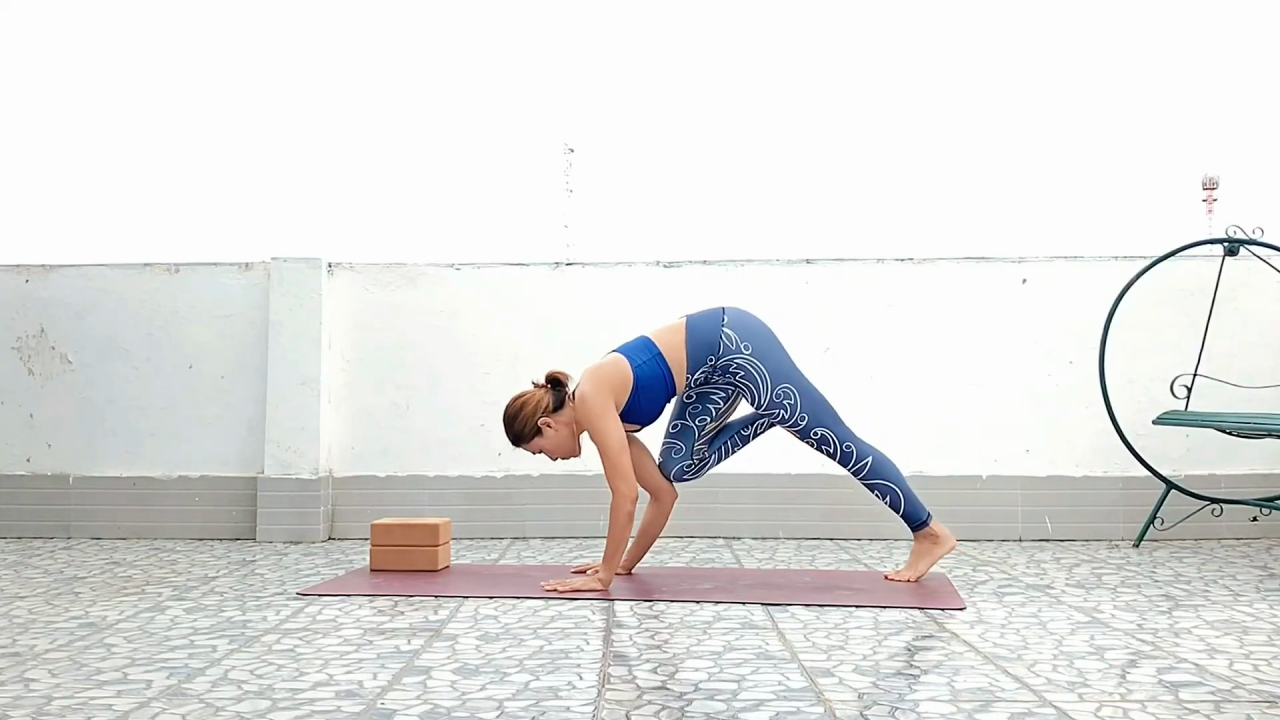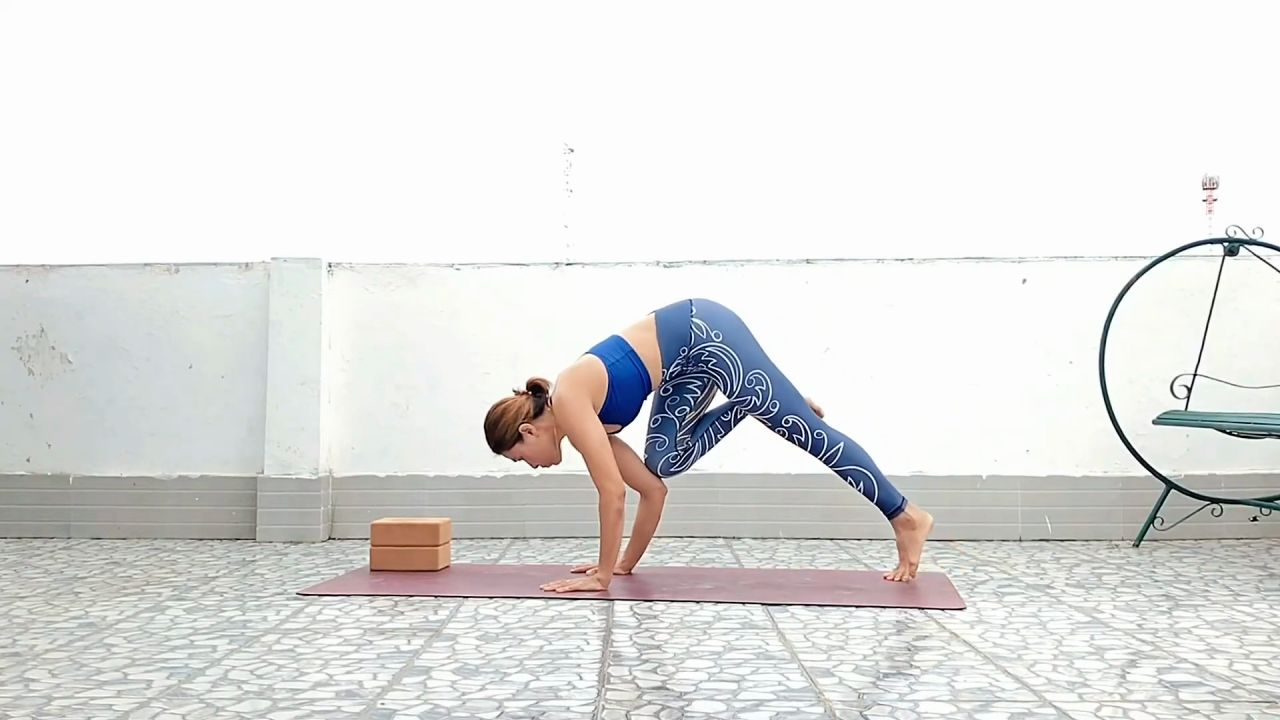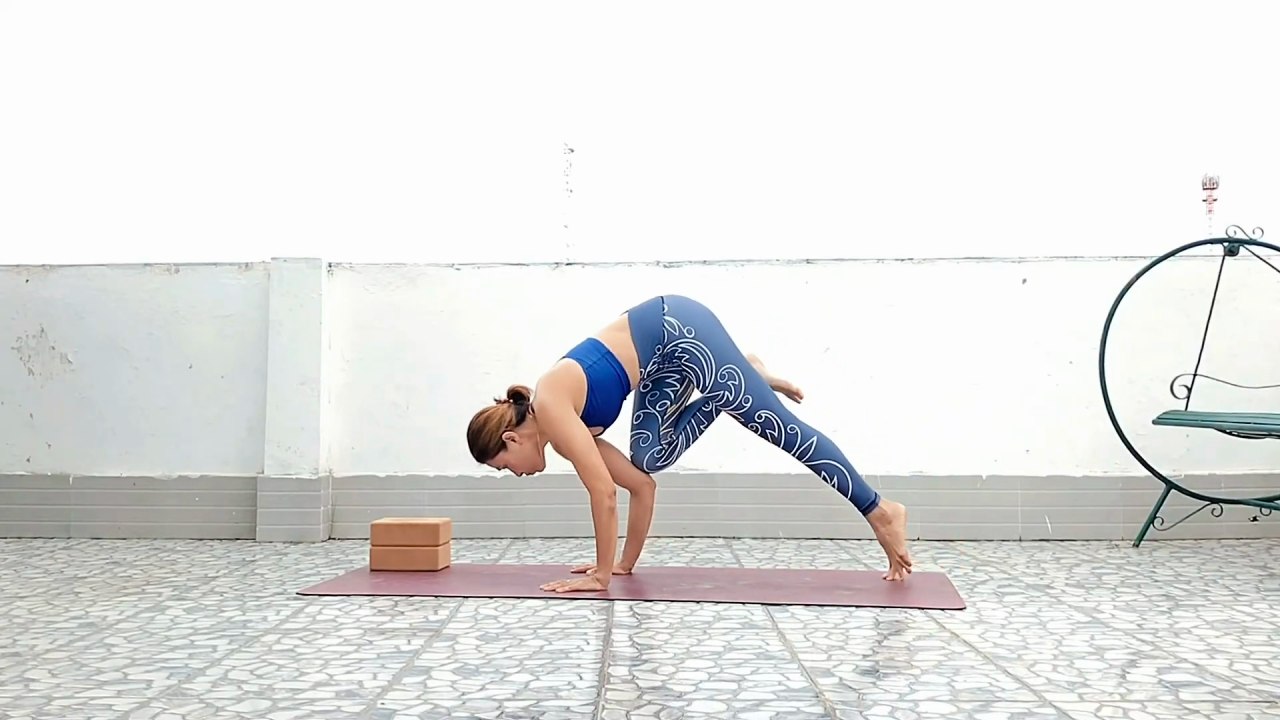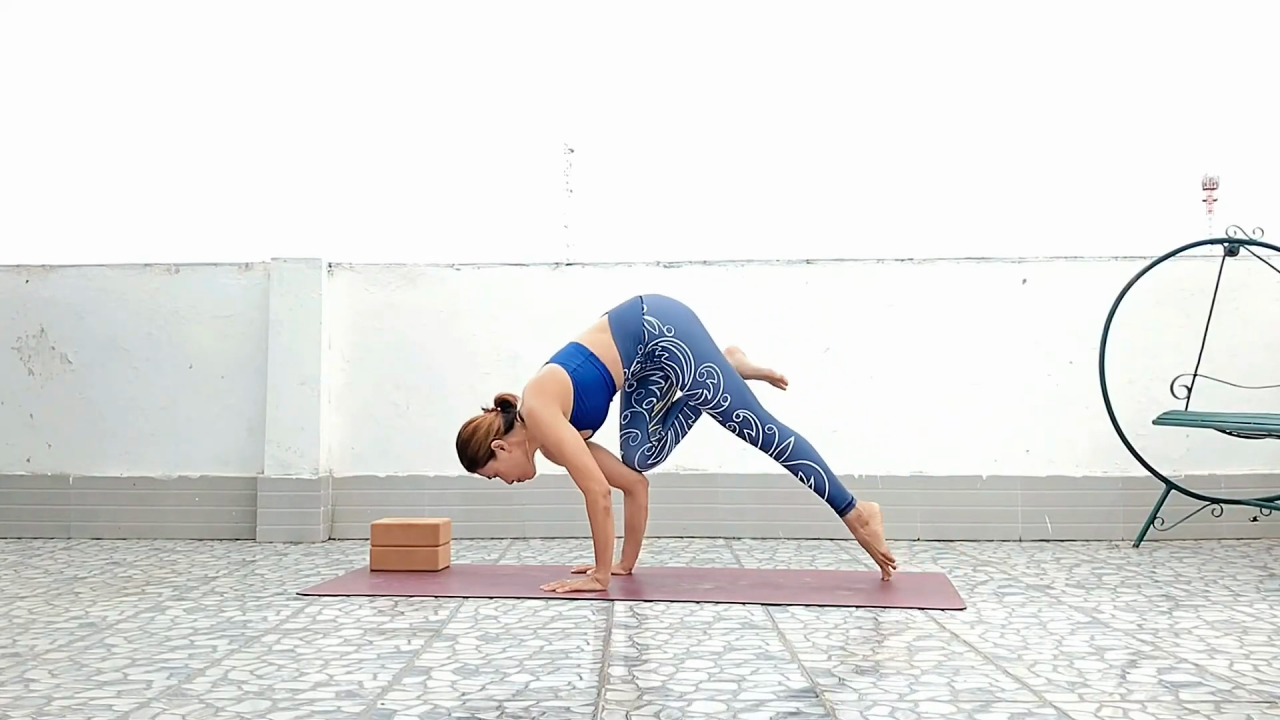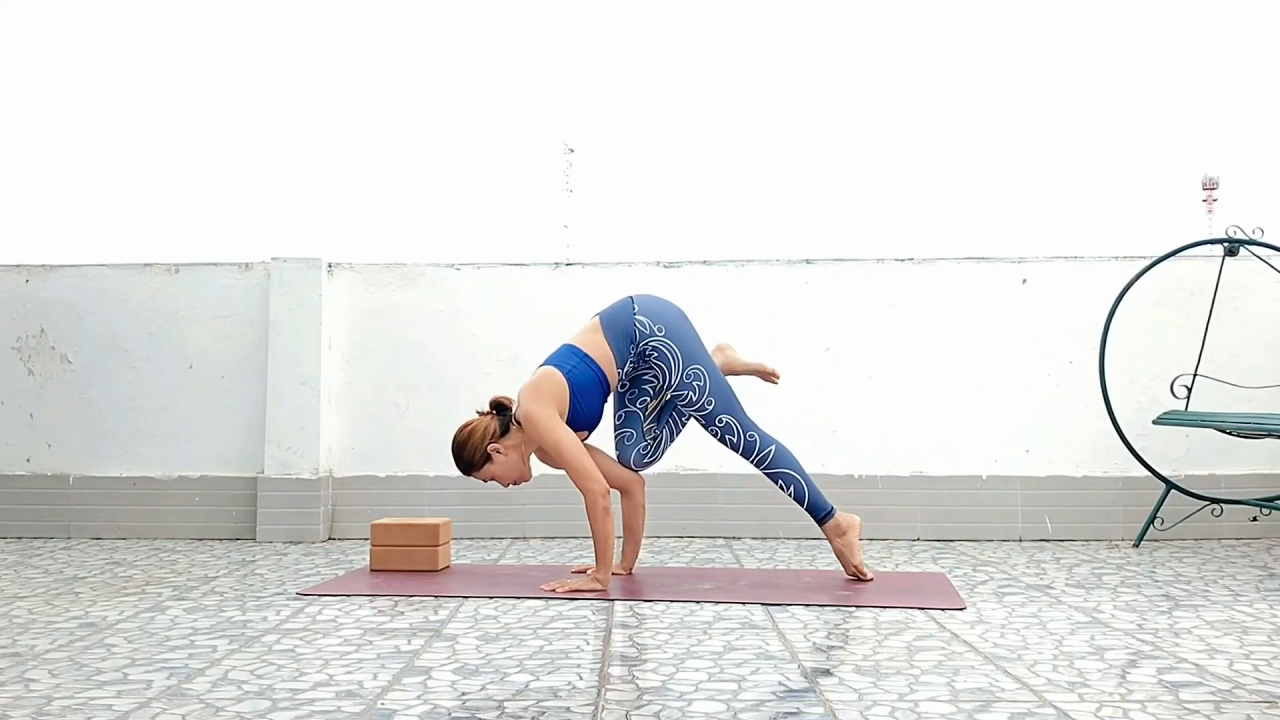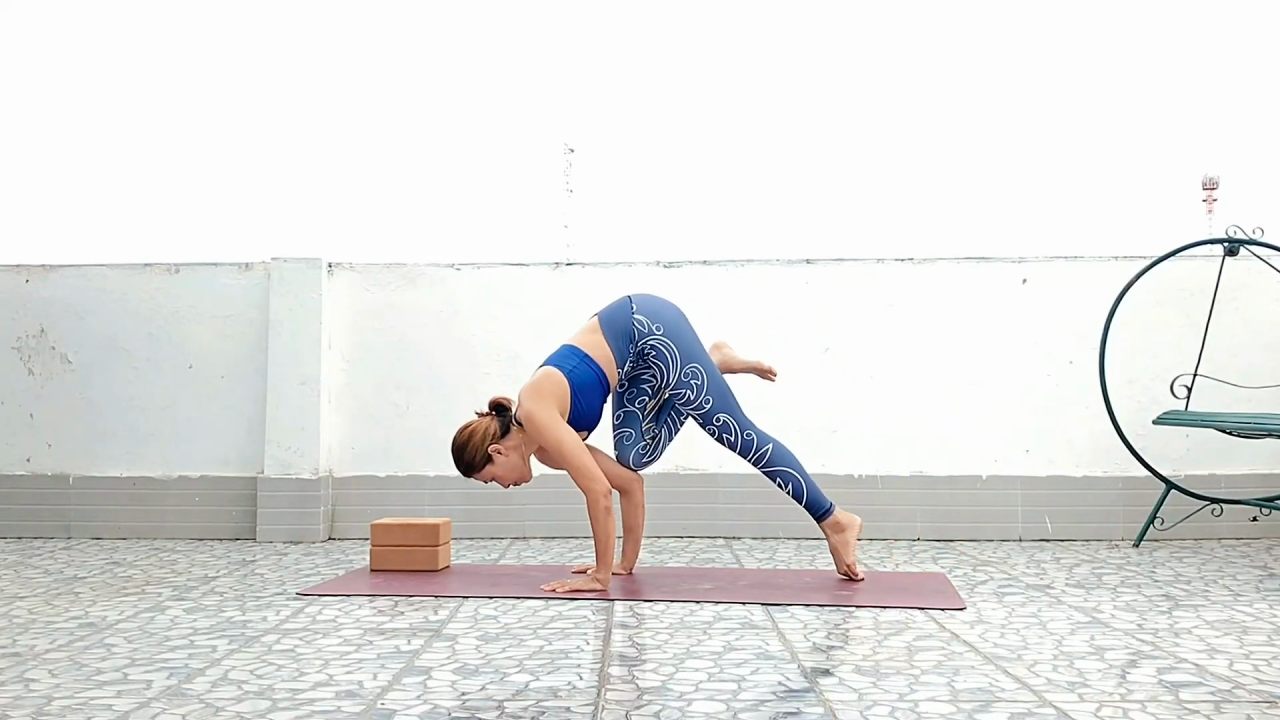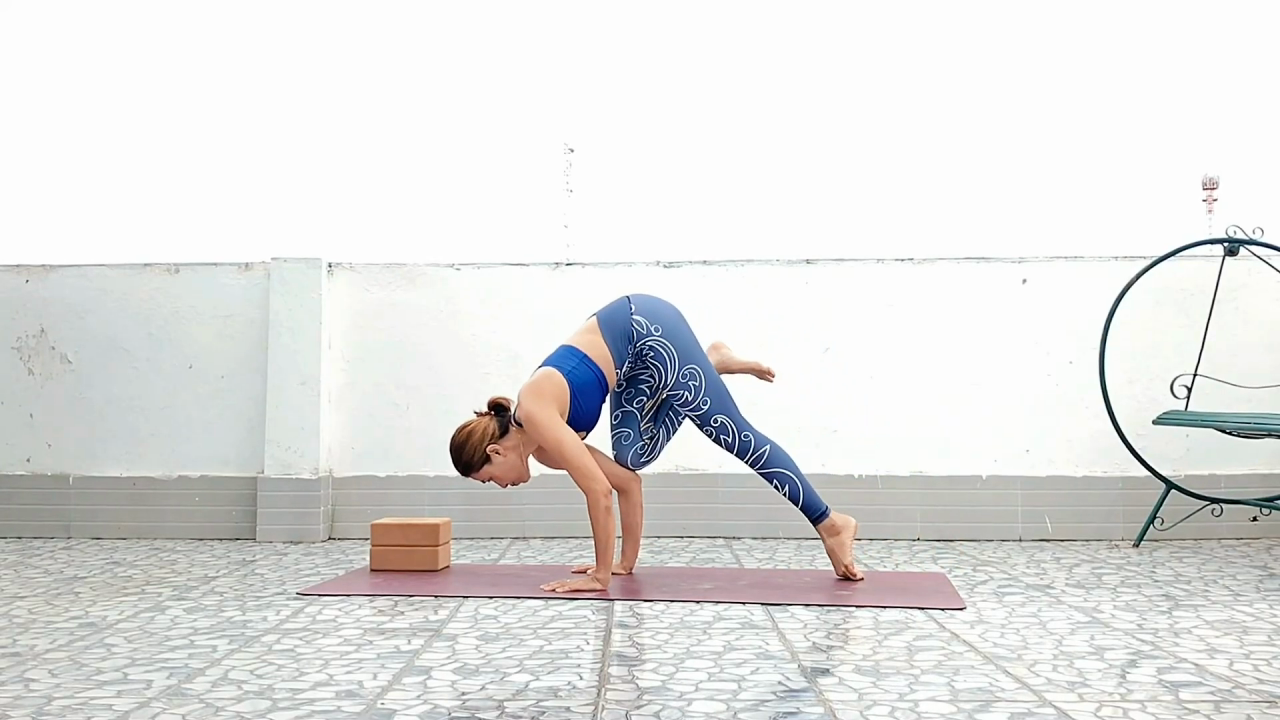
dt=0.3s
person 1, frame 1
left shoulder: (591, 399)
right shoulder: (608, 417)
left elbow: (626, 495)
right elbow: (663, 492)
left wrist: (605, 574)
right wrist: (624, 564)
left hip: (731, 342)
right hip: (715, 363)
left knee: (835, 440)
right knee: (679, 465)
left ankle: (928, 533)
right ankle: (775, 413)
person 1, frame 2
left shoulder: (568, 402)
right shoulder: (586, 418)
left elbow: (612, 493)
right elbow: (652, 488)
left wrist: (602, 575)
right wrist: (625, 564)
left hip: (701, 331)
right hip: (687, 354)
left knee: (804, 429)
right knee: (664, 462)
left ankle: (906, 517)
right ankle: (752, 401)
person 1, frame 3
left shoulder: (549, 406)
right shoulder: (566, 427)
left elbow: (603, 492)
right elbow: (640, 484)
left wrist: (602, 575)
right wrist: (625, 563)
left hip: (676, 328)
right hip: (663, 350)
left knee: (779, 427)
right knee: (649, 460)
left ankle: (880, 512)
right ankle: (745, 378)
person 1, frame 4
left shoulder: (537, 411)
right shoulder: (554, 432)
left elbow: (598, 492)
right elbow: (634, 483)
left wrist: (602, 575)
right wrist: (624, 563)
left hip: (656, 326)
right hip: (646, 347)
left knee: (755, 426)
right knee: (640, 459)
left ankle: (856, 513)
right ankle: (726, 369)
person 1, frame 5
left shoulder: (534, 414)
right shoulder: (546, 442)
left elbow: (597, 492)
right elbow: (628, 482)
left wrist: (600, 575)
right wrist: (624, 563)
left hip: (647, 327)
right hip: (637, 350)
left knee: (736, 432)
right knee: (635, 460)
left ankle: (834, 523)
right ankle: (714, 366)
person 1, frame 6
left shoulder: (535, 415)
right shoulder: (547, 444)
left elbow: (598, 491)
right elbow: (627, 482)
left wrist: (602, 575)
right wrist: (625, 562)
left hip: (647, 326)
right hip: (635, 346)
left knee: (734, 432)
right knee: (634, 459)
left ankle: (833, 520)
right ankle: (711, 364)
person 1, frame 7
left shoulder: (534, 415)
right shoulder: (544, 447)
left elbow: (599, 491)
right elbow: (625, 480)
left wrist: (601, 575)
right wrist: (625, 562)
left hip: (645, 327)
right hip: (634, 350)
left knee: (731, 432)
right knee: (632, 459)
left ankle: (829, 523)
right ankle: (710, 365)
